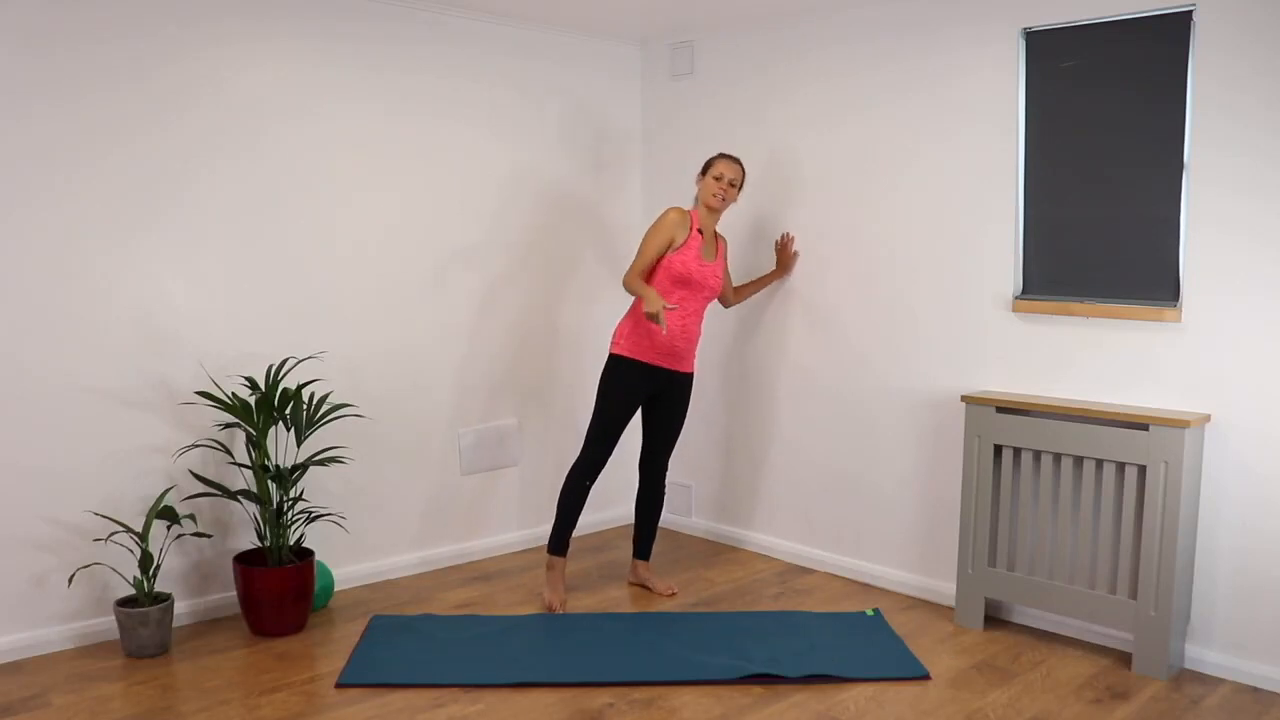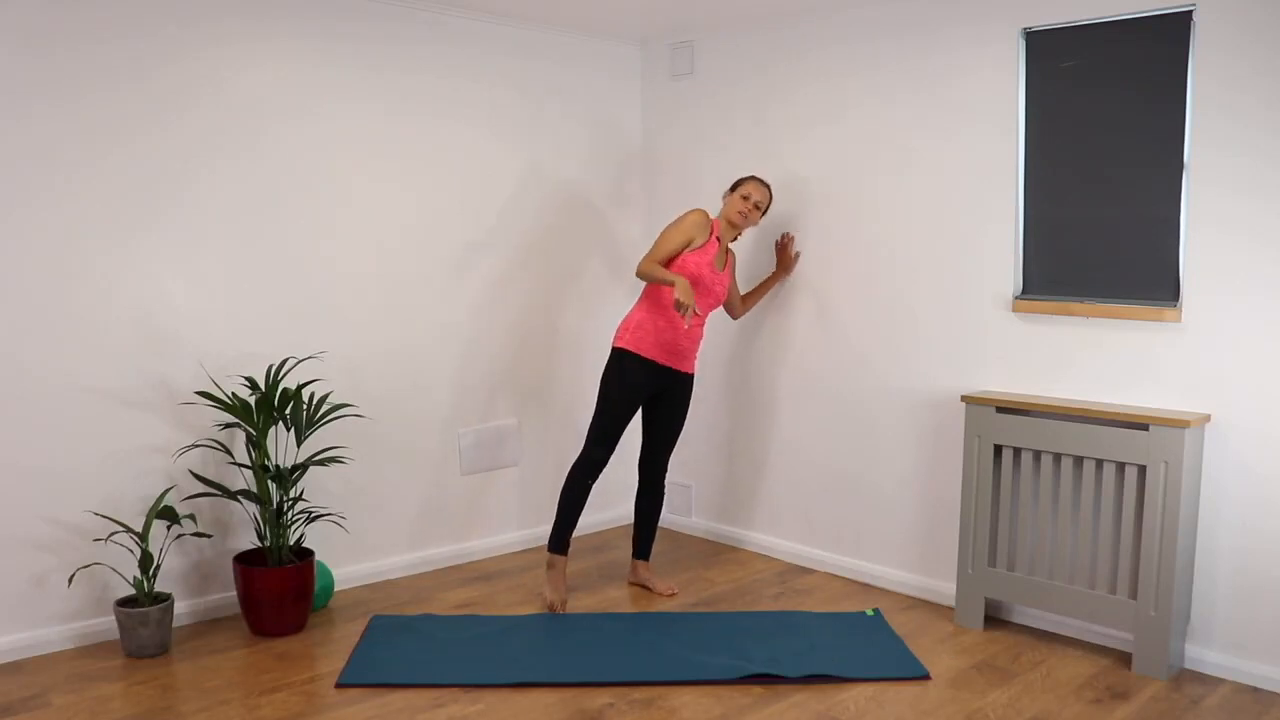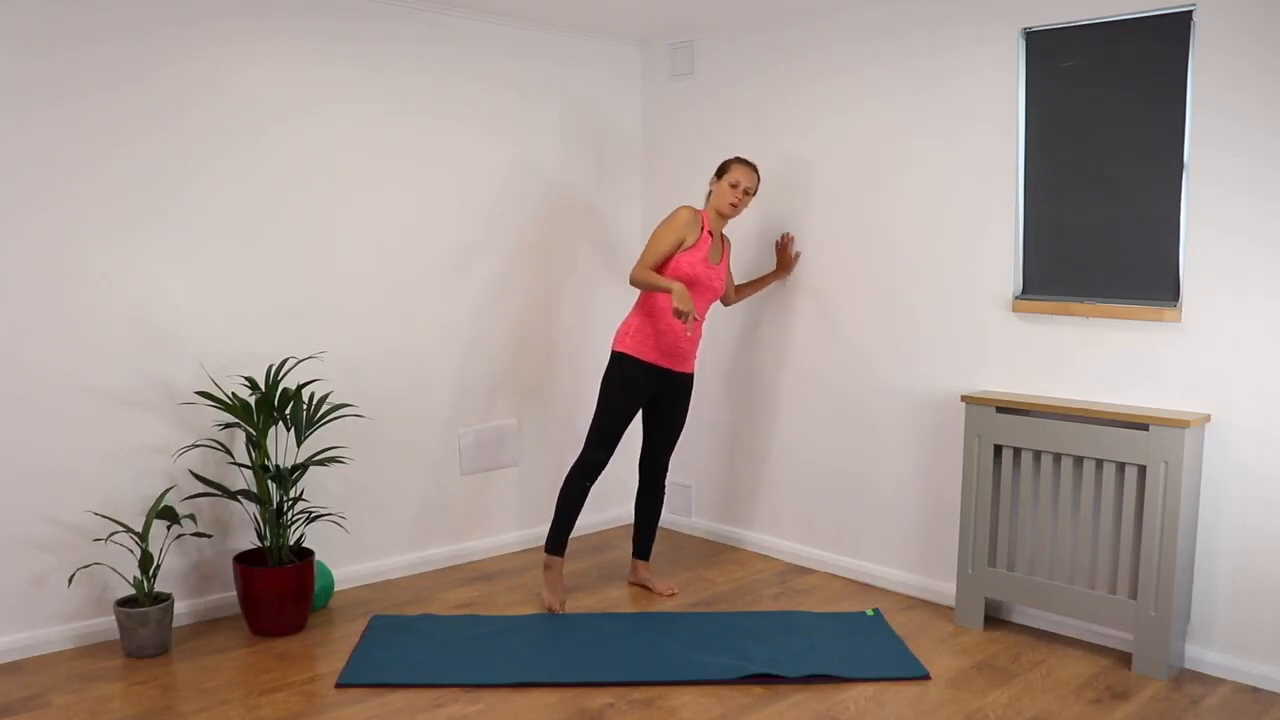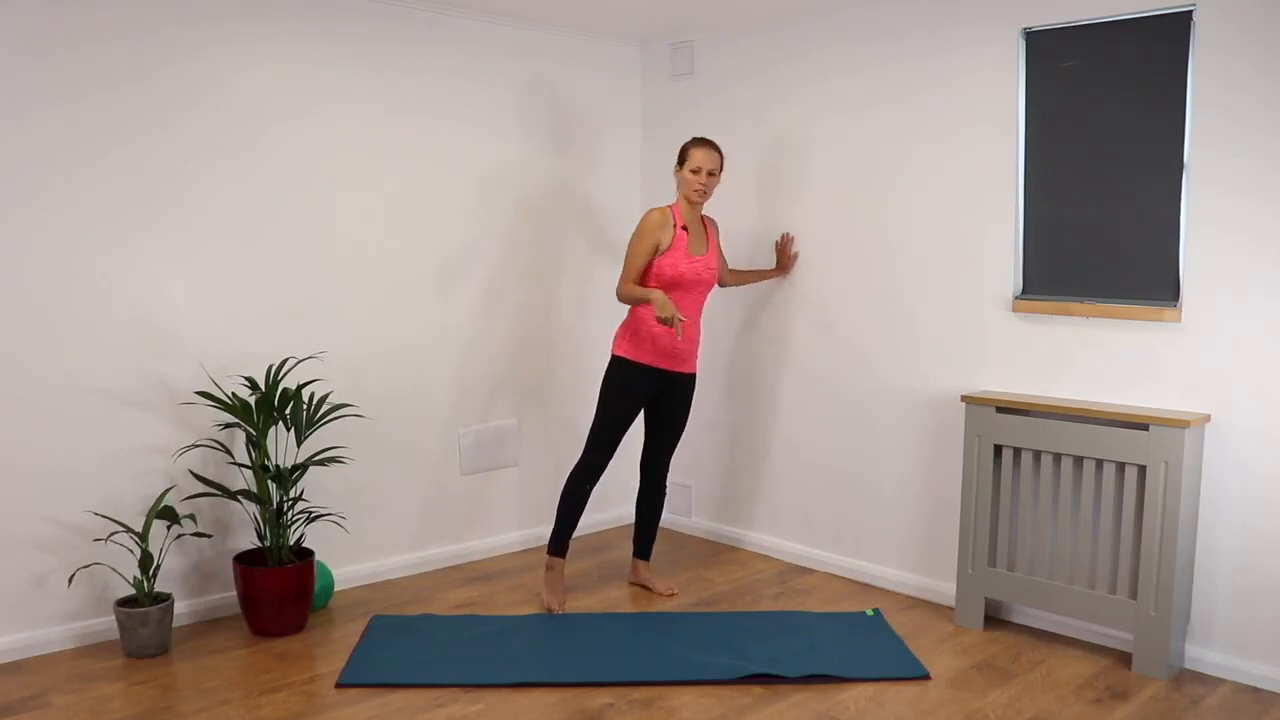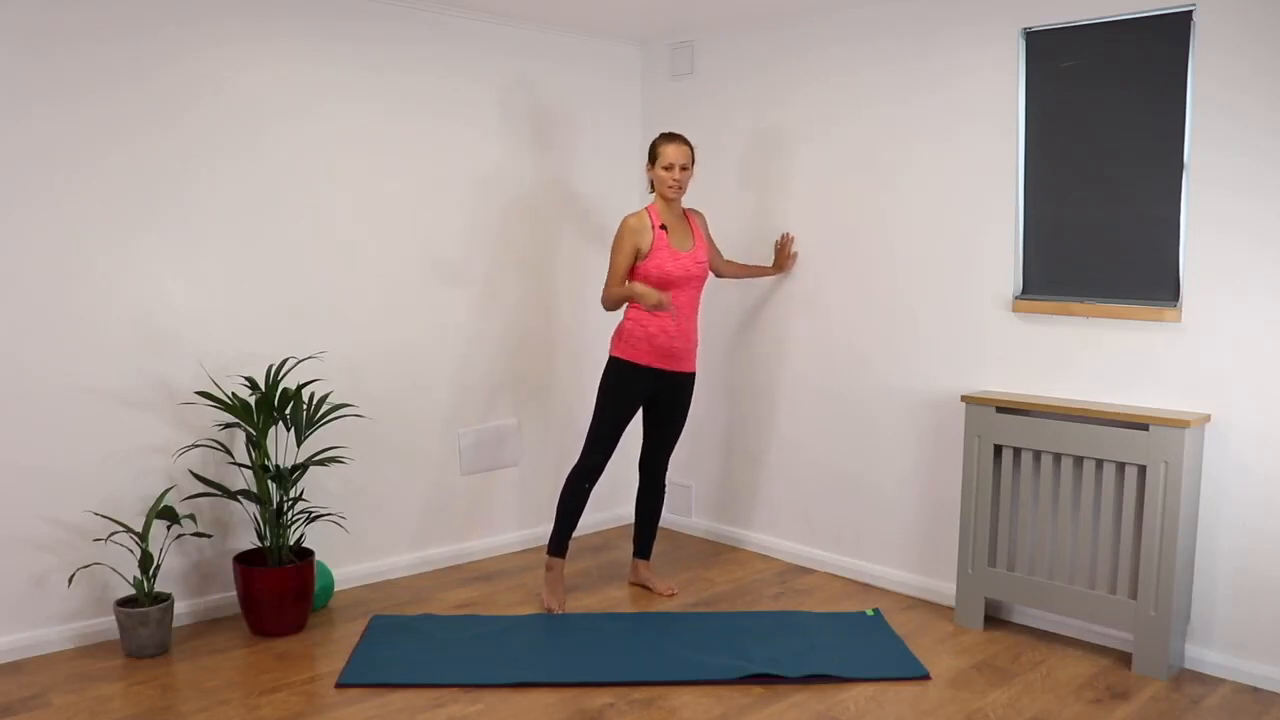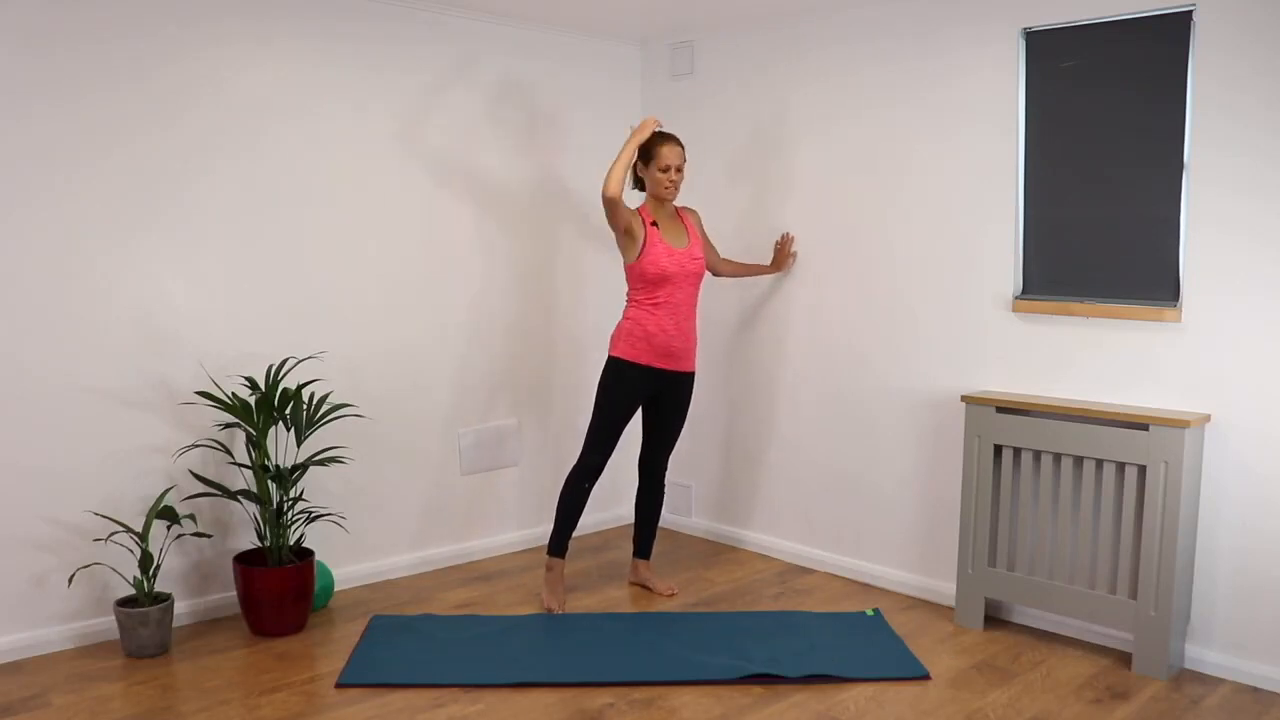
dt=0.5s
person 1, frame 1
left shoulder: (720, 244)
right shoulder: (674, 220)
left elbow: (727, 297)
right elbow: (631, 277)
left wrist: (776, 274)
right wrist: (649, 294)
left hip: (678, 369)
right hip: (634, 357)
left knee: (655, 468)
right knee: (593, 457)
left ankle: (640, 565)
right ankle: (555, 564)
person 1, frame 2
left shoulder: (729, 258)
right shoulder: (697, 222)
left elbow: (737, 309)
right elbow: (644, 266)
left wrist: (779, 275)
right wrist: (679, 280)
left hip: (679, 370)
right hip: (636, 355)
left knee: (655, 468)
right knee: (595, 455)
left ankle: (640, 565)
right ankle: (556, 563)
person 1, frame 3
left shoulder: (725, 244)
right shoulder: (686, 219)
left elbow: (728, 297)
right elbow: (638, 273)
left wrist: (777, 274)
right wrist: (674, 287)
left hip: (679, 370)
right hip: (636, 357)
left knee: (655, 468)
right knee: (595, 457)
left ankle: (640, 566)
right ankle: (552, 563)
person 1, frame 4
left shoulder: (710, 228)
right shoulder: (656, 221)
left elbow: (722, 277)
right elbow: (623, 288)
left wrist: (775, 272)
right wrist: (654, 296)
left hip: (681, 369)
right hip: (635, 360)
left knee: (656, 468)
right knee: (595, 459)
left ankle: (640, 566)
right ankle: (554, 566)
person 1, frame 5
left shoulder: (697, 222)
right shoulder: (635, 225)
left elbow: (719, 267)
right elbow: (608, 298)
left wrist: (773, 269)
right wrist: (635, 290)
left hip: (679, 367)
right hip: (632, 361)
left knee: (655, 467)
right knee: (593, 460)
left ankle: (641, 565)
right ankle: (554, 566)
person 1, frame 6
left shoulder: (691, 219)
right shoulder: (631, 224)
left elbow: (717, 266)
right elbow: (609, 190)
left wrist: (770, 267)
right wrist: (635, 136)
left hip: (679, 367)
right hip: (633, 360)
left knee: (655, 467)
right knee: (592, 461)
left ankle: (640, 565)
right ankle: (554, 567)
